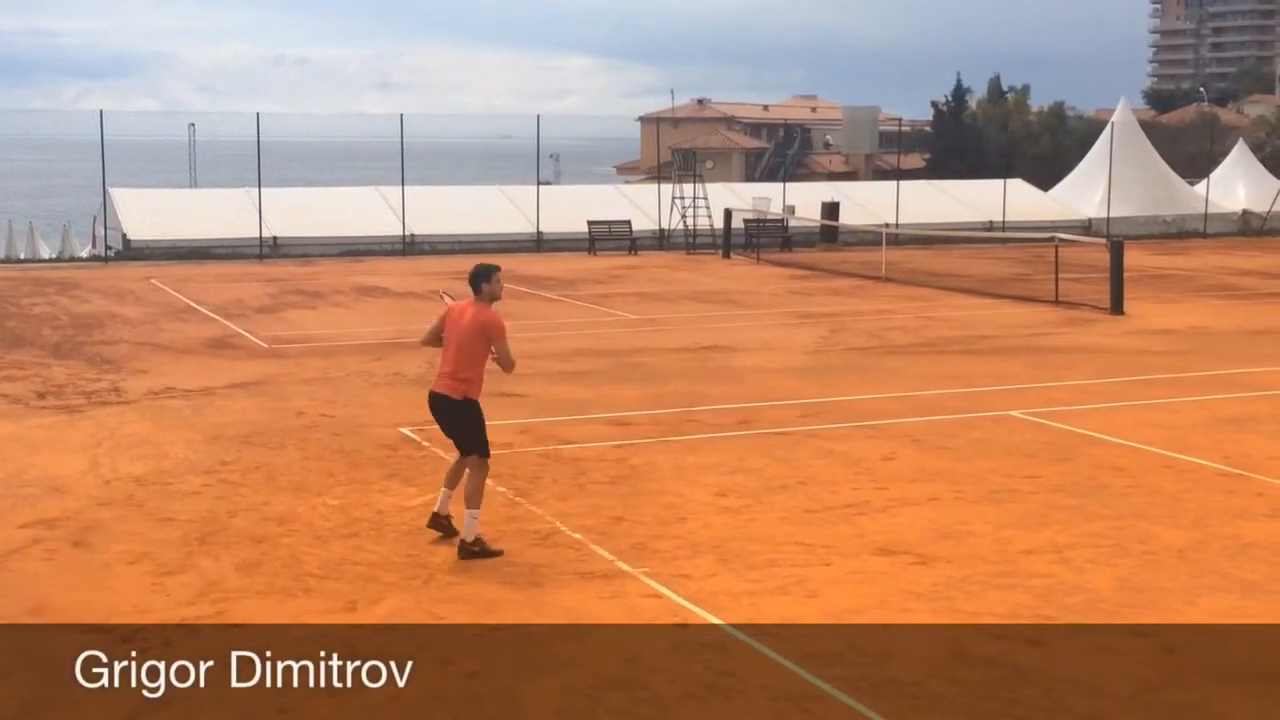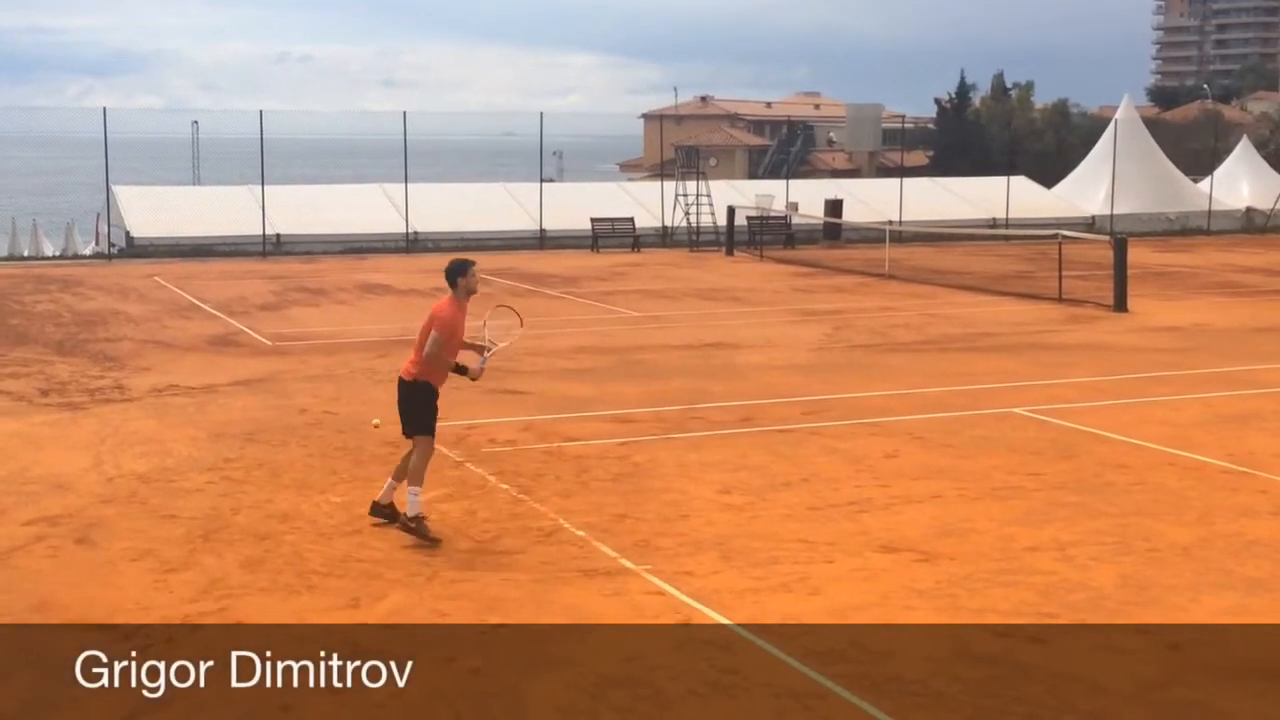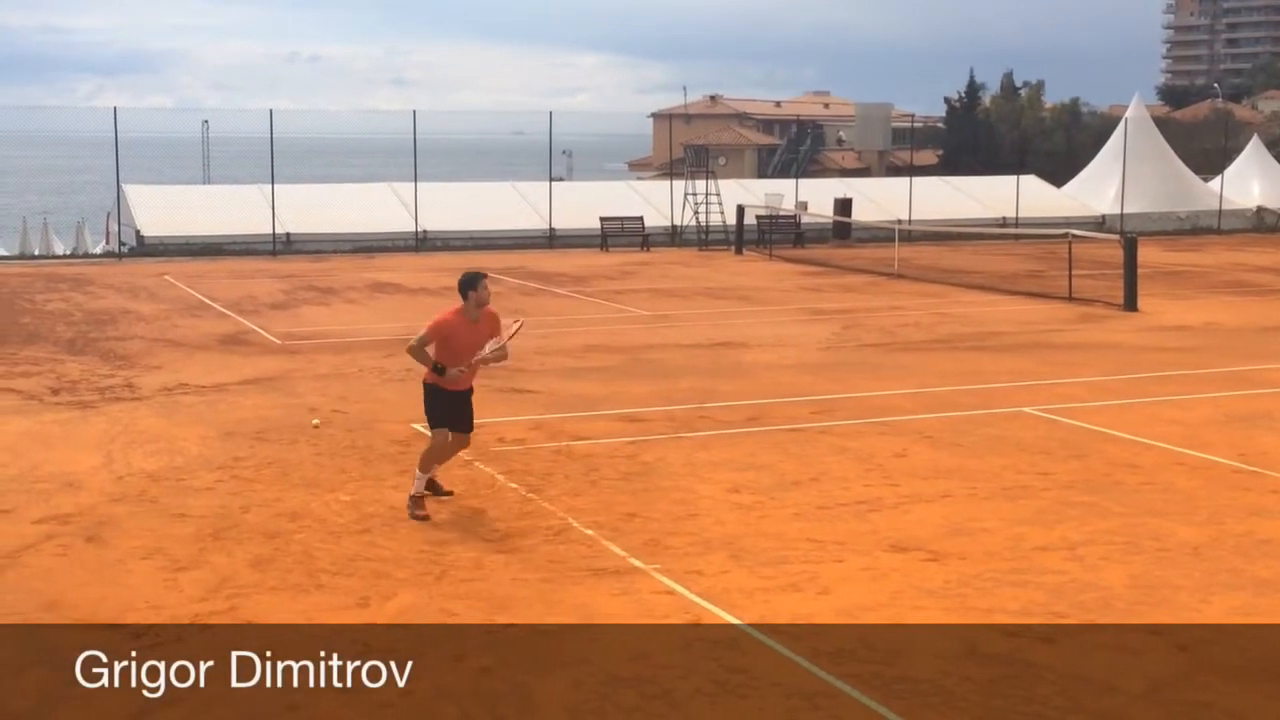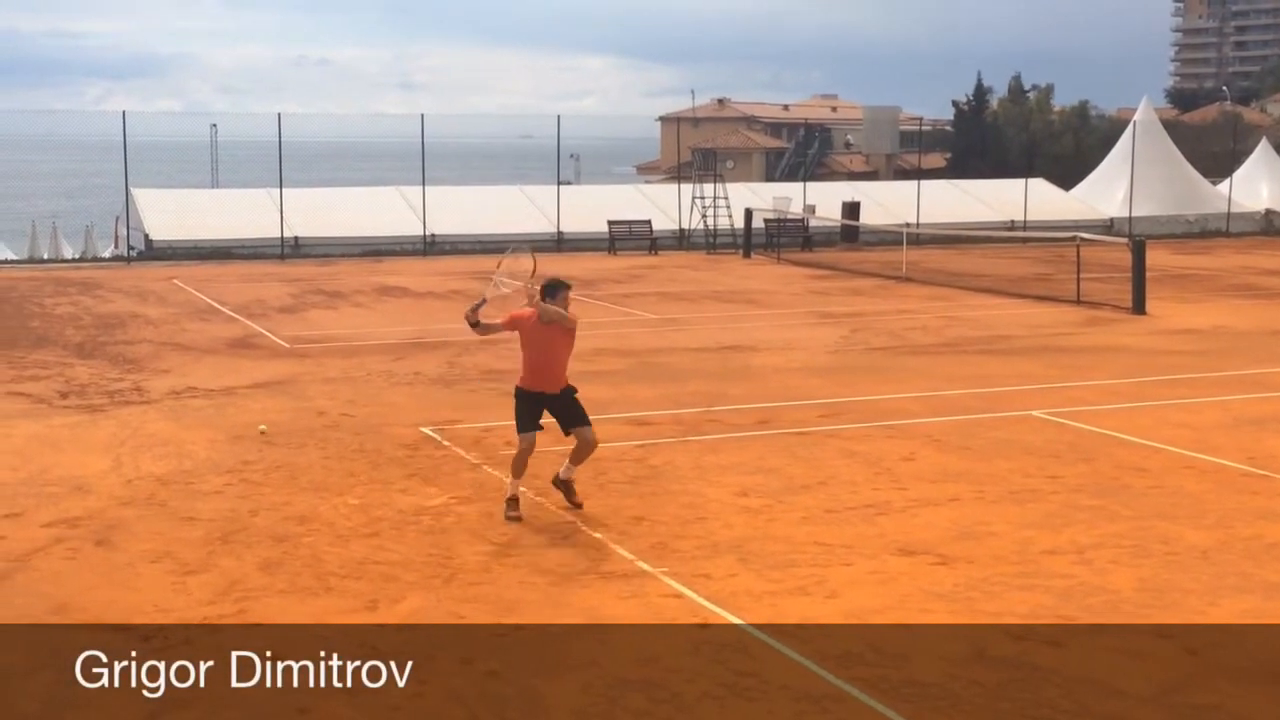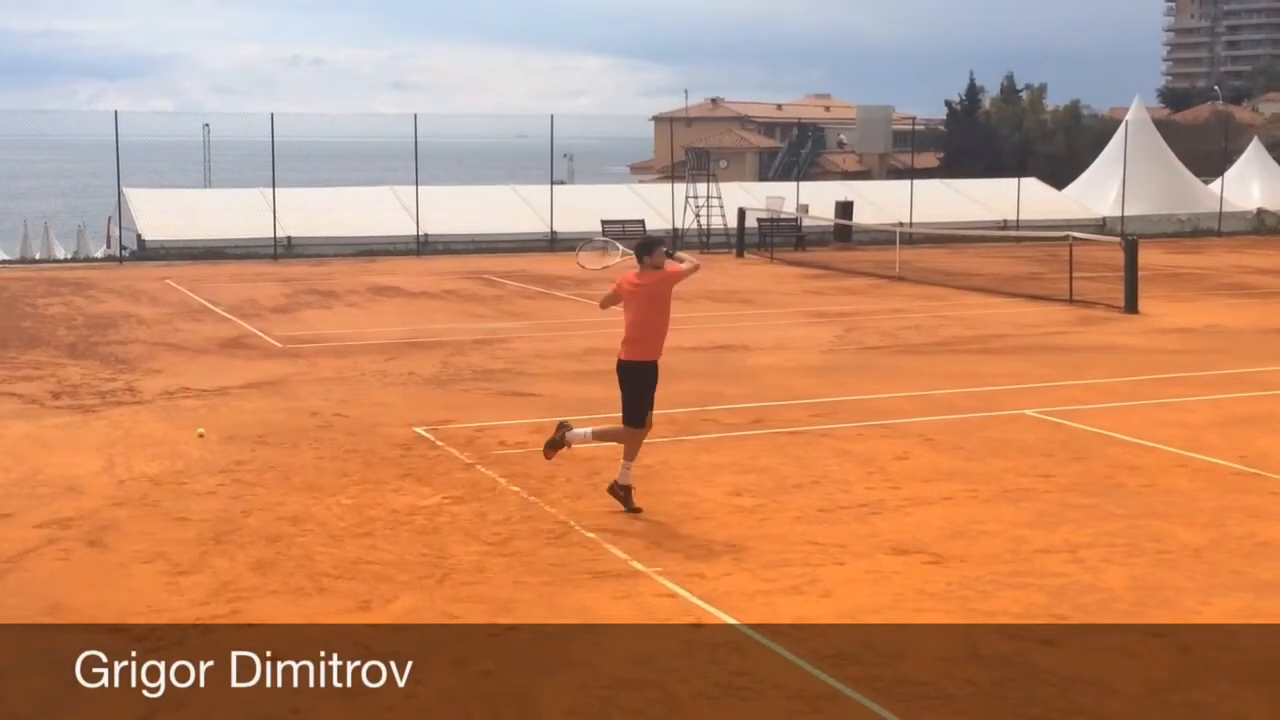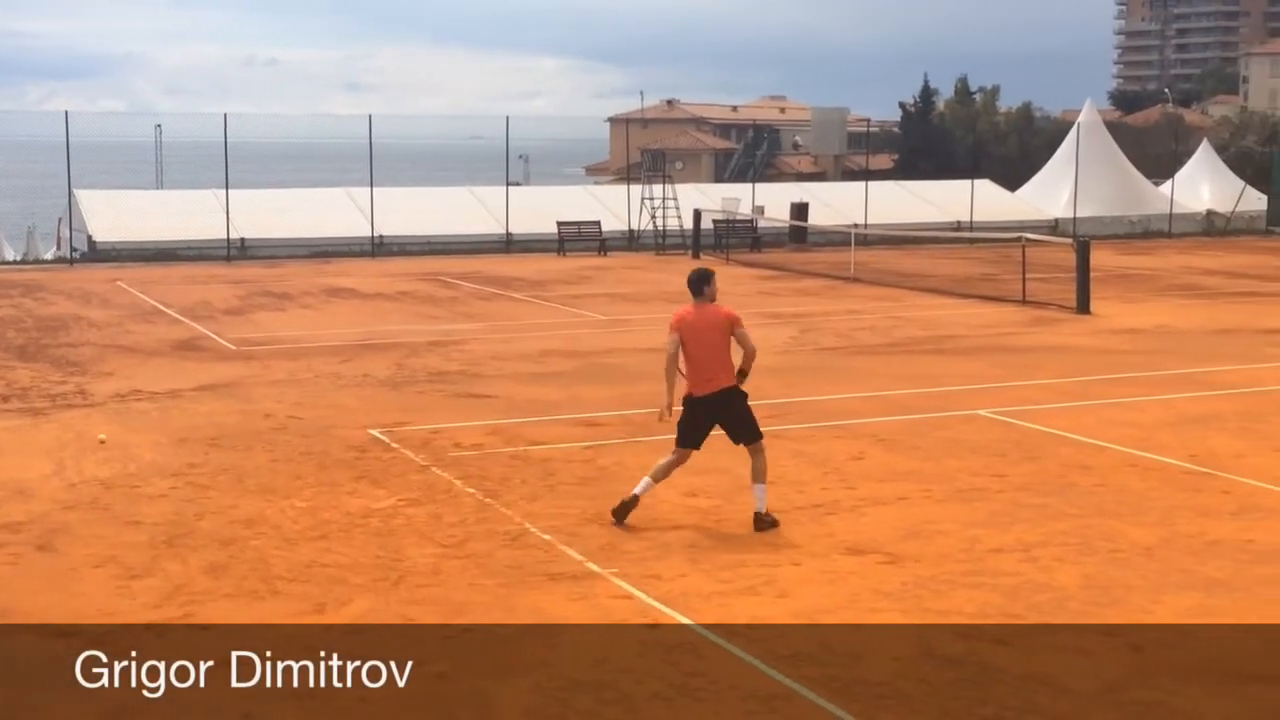
dt=0.5s
person 1, frame 1
left shoulder: (454, 308)
right shoulder: (491, 319)
left elbow: (426, 340)
right elbow: (508, 366)
right wrist: (493, 351)
left hip: (438, 395)
right hip: (460, 400)
left knee: (467, 456)
right knee: (479, 466)
left ankle: (441, 513)
right ankle: (470, 540)
person 1, frame 2
left shoulder: (456, 306)
right shoulder: (449, 311)
right elbow: (430, 354)
left wrist: (475, 346)
right wrist: (465, 371)
left hip: (423, 382)
right hip: (417, 382)
left knee: (420, 447)
right knee: (424, 447)
left ankle: (383, 503)
right ankle: (412, 516)
person 1, frame 3
left shoulder: (490, 317)
right shoulder: (446, 321)
left elbow: (503, 352)
right elbow: (412, 346)
left wrist: (487, 359)
right wrist: (441, 371)
left hip: (463, 388)
right hip: (437, 387)
left knee: (460, 442)
right knee: (439, 441)
left ankle: (427, 476)
right ankle: (416, 495)
person 1, frame 4
left shoulder: (568, 322)
right shoulder: (522, 318)
left elbow: (564, 318)
right elbow: (484, 331)
left wrist: (539, 304)
right wrist: (474, 320)
left hip: (560, 391)
right hip: (528, 392)
left knee: (589, 441)
right knee: (527, 445)
left ankle: (564, 478)
right ankle: (512, 497)
person 1, frame 5
left shoulder: (625, 280)
right shoulder: (666, 277)
left elbow: (603, 304)
right elbow: (694, 264)
right wrist: (674, 255)
left hip: (629, 362)
right hip: (642, 365)
left knee: (639, 428)
right knee: (631, 432)
left ankle: (623, 484)
right ankle: (568, 435)
person 1, frame 6
left shoulder: (680, 318)
right shoulder: (727, 315)
left elbow: (671, 354)
right elbow: (750, 349)
left wrist: (669, 395)
right wrist: (742, 374)
left hip: (697, 397)
right hip: (728, 393)
left knee: (678, 456)
right knee: (756, 450)
left ankle: (633, 498)
right ankle: (761, 513)
